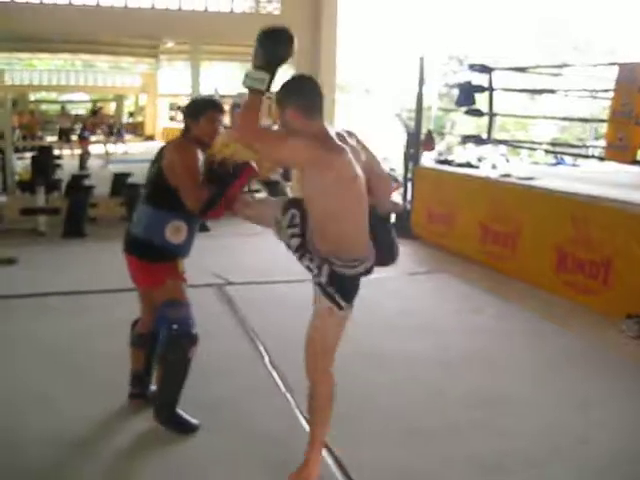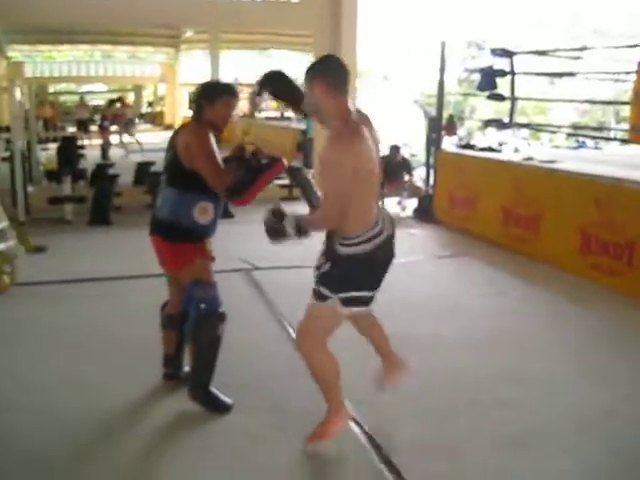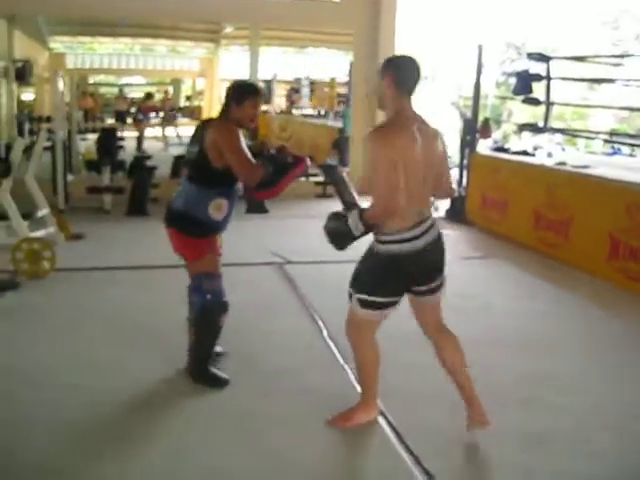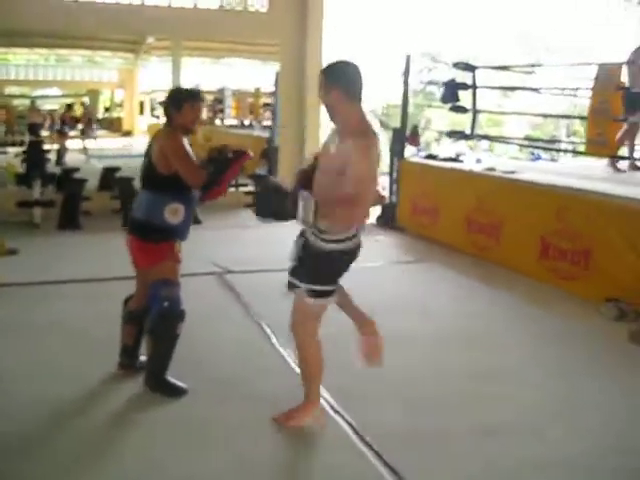
dt=0.7s
person 1, frame 1
left shoulder: (314, 152)
right shoulder: (340, 143)
left elbow: (245, 136)
right elbow: (382, 186)
left wrist: (259, 75)
right wrist: (377, 226)
left hip: (341, 268)
right hip: (310, 229)
left knee: (317, 360)
right knee: (257, 211)
person 1, frame 2
left shoulder: (343, 142)
right shoulder: (359, 121)
left elbow: (329, 217)
left wrist: (290, 224)
right wrist: (302, 105)
left hip: (358, 254)
right hip: (377, 237)
left knee: (310, 339)
right knee: (354, 315)
left ankle: (336, 413)
right ankle: (390, 361)
person 1, frame 3
left shoulder: (383, 137)
right shoulder: (431, 134)
left elbow: (389, 206)
left wrist: (356, 221)
left hip: (396, 251)
right hip: (428, 240)
left knee: (358, 328)
right knee: (433, 327)
left ankle: (367, 406)
right ankle: (474, 407)
person 1, frame 4
left shoulder: (361, 143)
right shoulder: (344, 131)
left elbow: (355, 208)
left wrist: (308, 204)
left hip: (330, 247)
right hip: (319, 232)
left knee: (302, 327)
left ankle: (309, 407)
right ankle: (365, 326)
person 2, frame 1
left shoulder: (179, 149)
right shoulder: (185, 150)
left elbow: (189, 198)
right elbow: (196, 202)
left wrist: (215, 181)
right wrist: (221, 179)
left hip: (145, 246)
right hip: (154, 252)
left knee: (151, 319)
right knee: (181, 330)
left ankle: (139, 386)
right ankle: (165, 409)
person 2, frame 2
left shoulder: (191, 133)
right shoulder: (198, 133)
left elbow: (206, 179)
right elbow: (219, 181)
left hip: (171, 230)
right hip: (181, 236)
left knee: (180, 300)
right knee: (209, 309)
left ankle: (172, 366)
right ankle: (200, 386)
person 2, frame 3
left shoulder: (208, 126)
right shoulder: (226, 132)
right elbow: (252, 178)
left wrist: (266, 161)
right wrist: (290, 165)
left hip: (184, 219)
right hip: (195, 227)
left knee: (202, 286)
right knee: (213, 299)
left ankle: (199, 348)
right ankle: (198, 367)
person 2, frame 4
left shoulder: (164, 138)
right shoulder: (172, 140)
left elbow: (187, 178)
right elbow: (200, 180)
left wrist: (217, 165)
right wrist: (230, 162)
left hip: (146, 231)
right hip: (155, 237)
left knee: (144, 296)
right knee: (169, 307)
left ankle: (128, 357)
right ankle: (156, 377)
